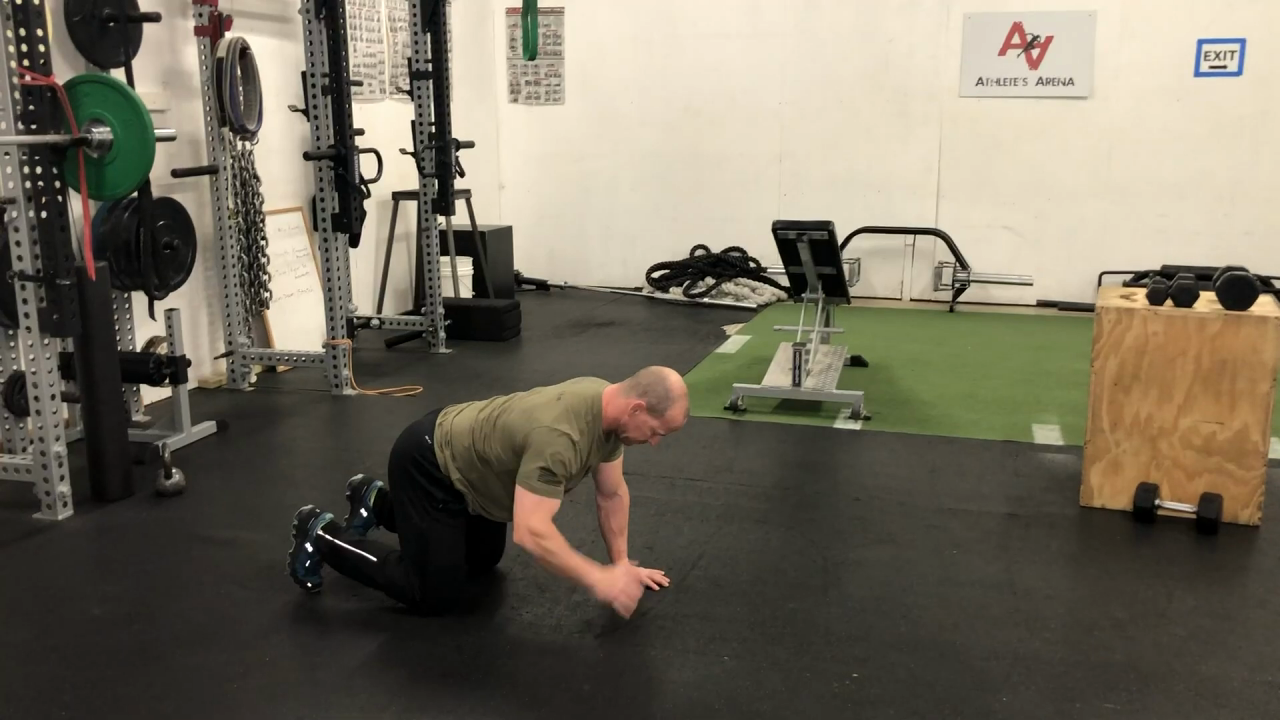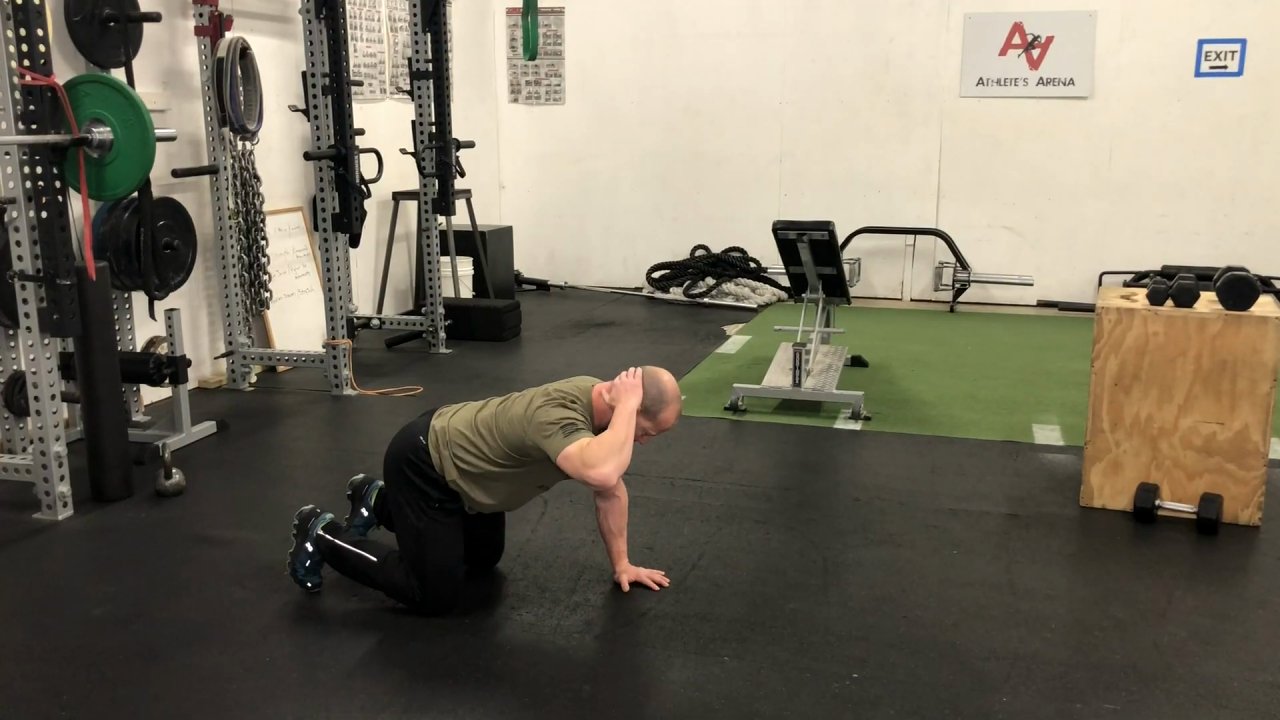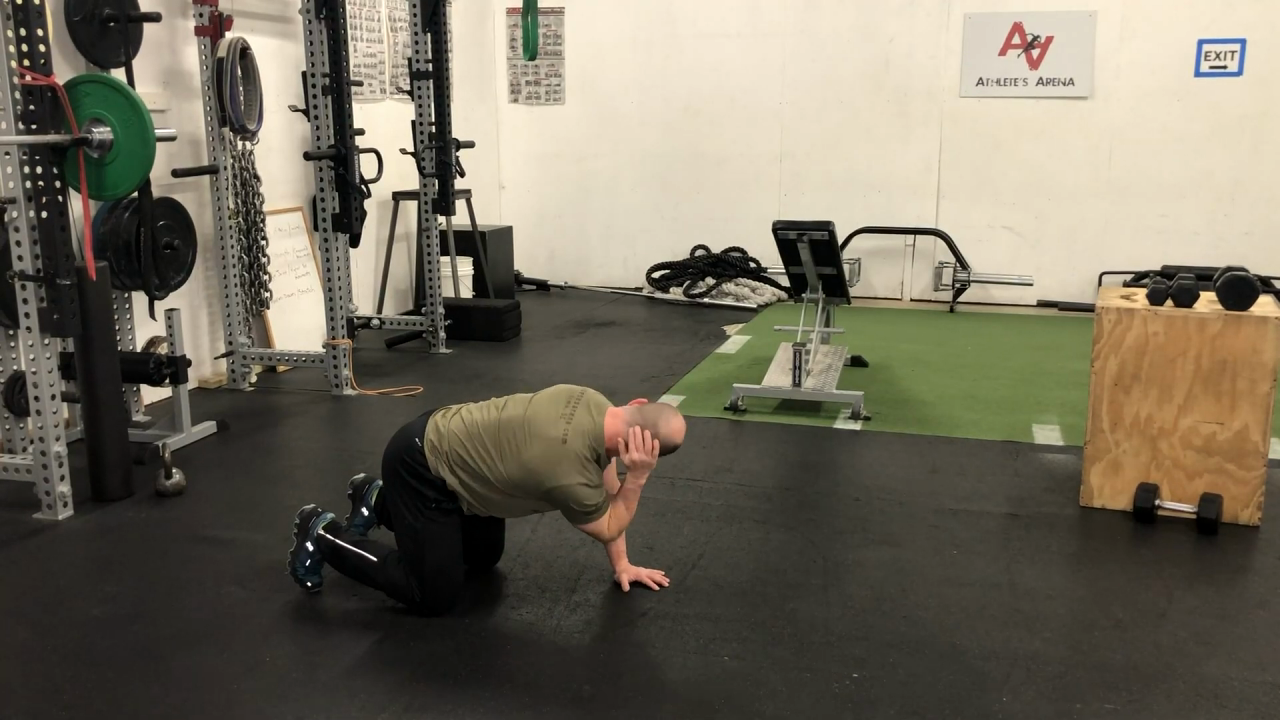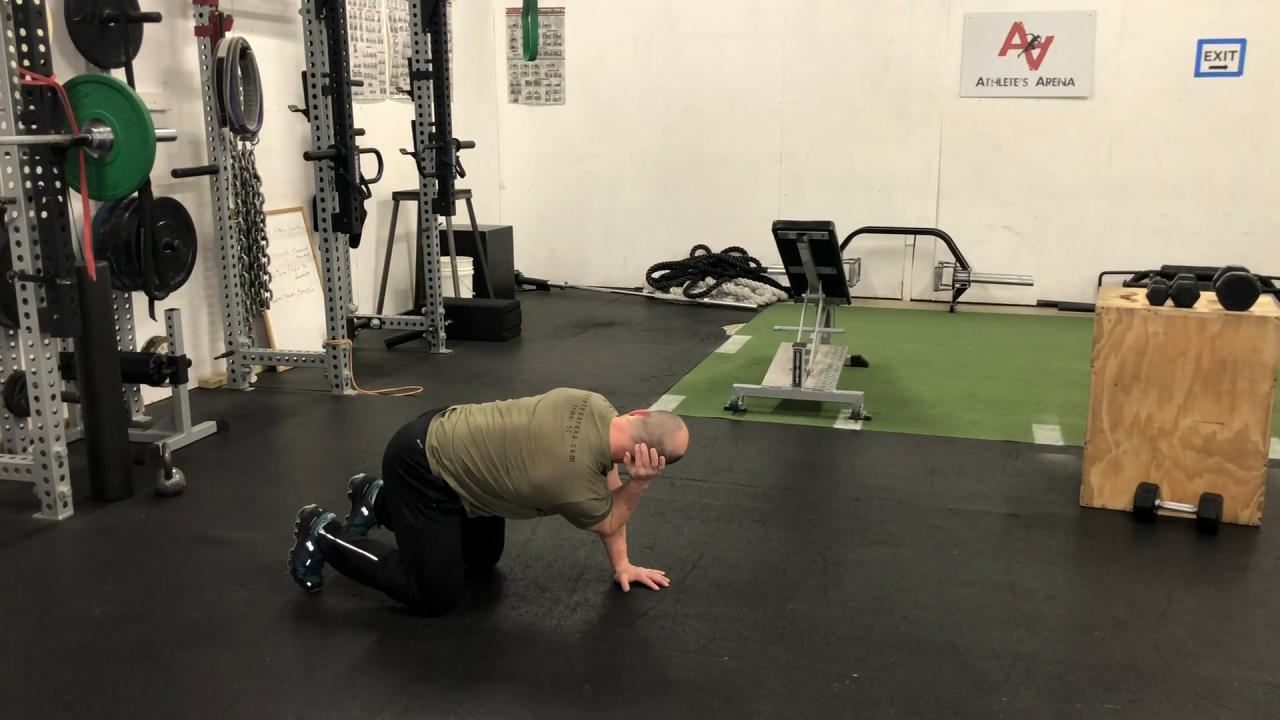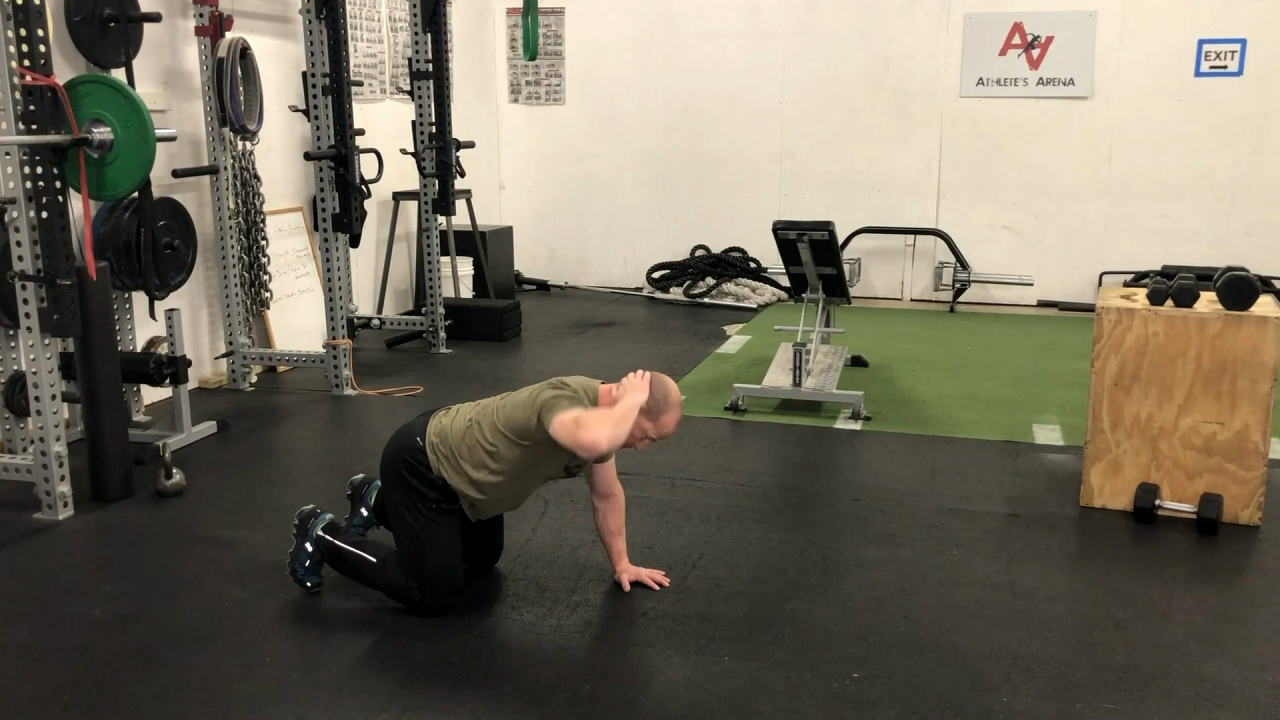
dt=1s
person 1, frame 1
left shoulder: (609, 408)
right shoulder: (560, 433)
left elbow: (612, 493)
right elbow: (530, 531)
left wrist: (623, 563)
right wrist: (596, 578)
left hip: (465, 456)
right hip: (428, 462)
left knee: (483, 560)
right knee: (436, 594)
left ankle: (377, 501)
right ankle: (323, 536)
person 1, frame 2
left shoulder: (599, 402)
right shoulder: (559, 413)
left elbow: (611, 489)
right elbow: (602, 473)
left wrist: (621, 563)
right wrist: (626, 405)
left hip: (459, 452)
right hip: (423, 461)
left knee: (484, 558)
right knee: (434, 595)
left ankle: (377, 501)
right ankle: (323, 536)
person 1, frame 3
left shoulder: (596, 405)
right shoulder: (569, 471)
left elbow: (608, 489)
right elbow: (608, 528)
left wrist: (621, 564)
right wrist: (639, 476)
left hip: (449, 440)
right hip: (420, 466)
left knee: (485, 557)
right knee: (434, 596)
left ankle: (378, 500)
right ankle: (325, 537)
person 1, frame 4
left shoulder: (597, 409)
right shoulder: (576, 482)
left elbow: (609, 491)
right elbow: (608, 524)
left wrist: (621, 564)
right wrist: (640, 483)
left hip: (446, 436)
right hip: (420, 465)
left knee: (484, 557)
right knee: (434, 595)
left ankle: (378, 499)
right ankle: (325, 536)
person 1, frame 5
left shoulder: (601, 414)
right shoulder: (567, 394)
left elbow: (607, 494)
right elbow: (593, 442)
left wrist: (622, 564)
right wrist: (629, 399)
left hip: (456, 458)
right hip: (420, 462)
left knee: (483, 558)
right knee: (435, 596)
left ankle: (377, 500)
right ankle: (324, 537)
